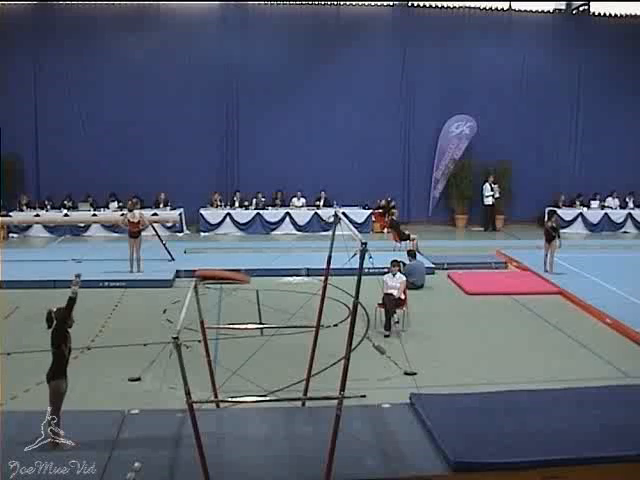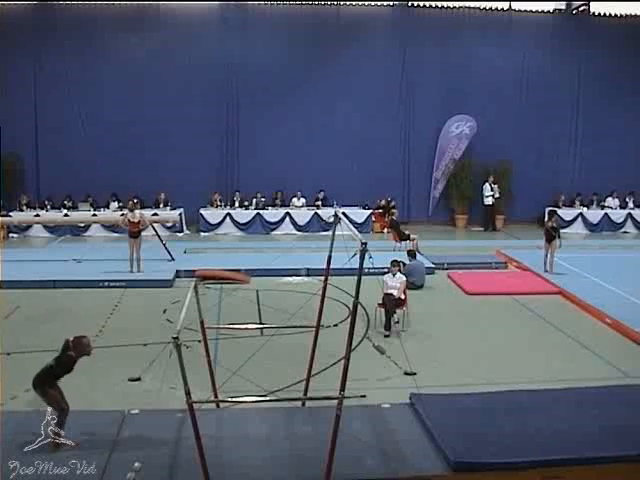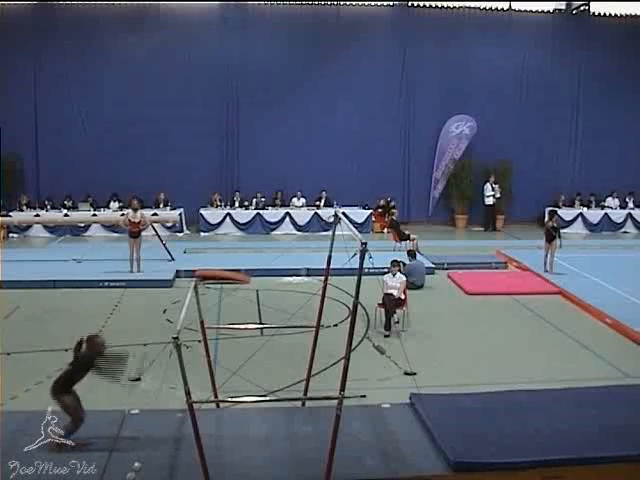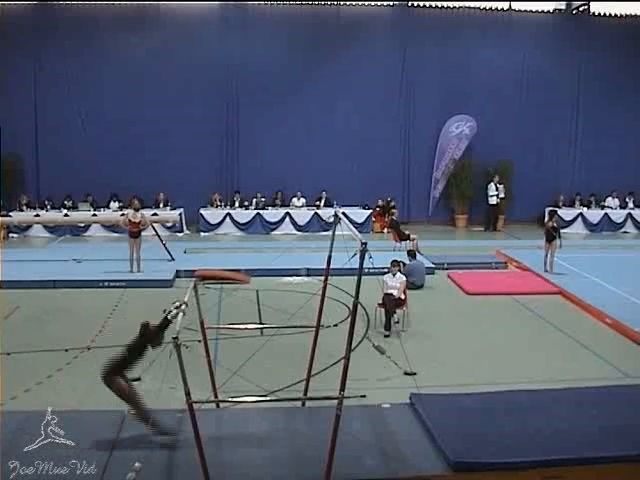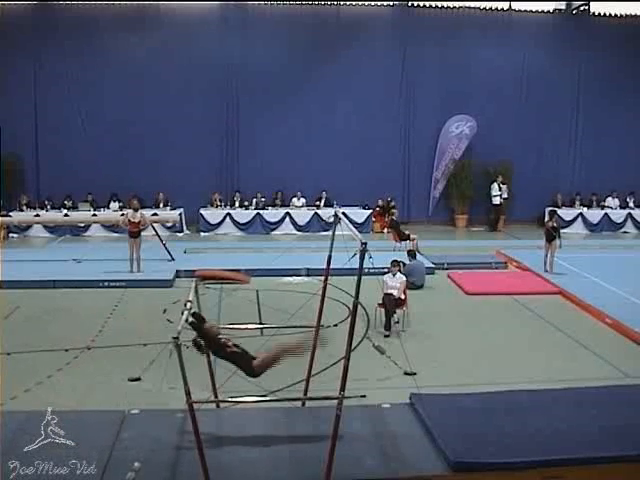
dt=0.7s
person 1, frame 1
left shoulder: (62, 332)
right shoulder: (58, 332)
left elbow: (68, 310)
right elbow: (66, 312)
left wrist: (75, 287)
right wrist: (74, 288)
left hip: (60, 375)
right hip: (56, 377)
left knee: (56, 409)
right knee: (55, 409)
person 1, frame 2
left shoulder: (72, 355)
right shoulder: (69, 359)
right elbow: (52, 369)
right wrist: (42, 393)
left hip: (48, 381)
right hip: (42, 383)
left knee: (64, 409)
right knee: (63, 410)
right ankle: (56, 442)
person 1, frame 3
left shoulder: (89, 358)
right shoulder: (84, 359)
left hip: (66, 388)
right hip: (60, 390)
left knee: (79, 416)
right knee: (79, 418)
person 1, frame 4
left shoulder: (139, 345)
right shoulder: (140, 344)
left elbow: (160, 328)
right elbow: (158, 330)
left wrist: (174, 308)
right wrist: (174, 313)
left hip: (116, 374)
right hip: (111, 375)
left knee: (137, 402)
right knee: (135, 402)
person 1, frame 5
left shoulder: (217, 341)
right shoulder: (213, 346)
left elbow: (203, 322)
left hip: (253, 362)
right hip: (252, 367)
right knee: (281, 350)
